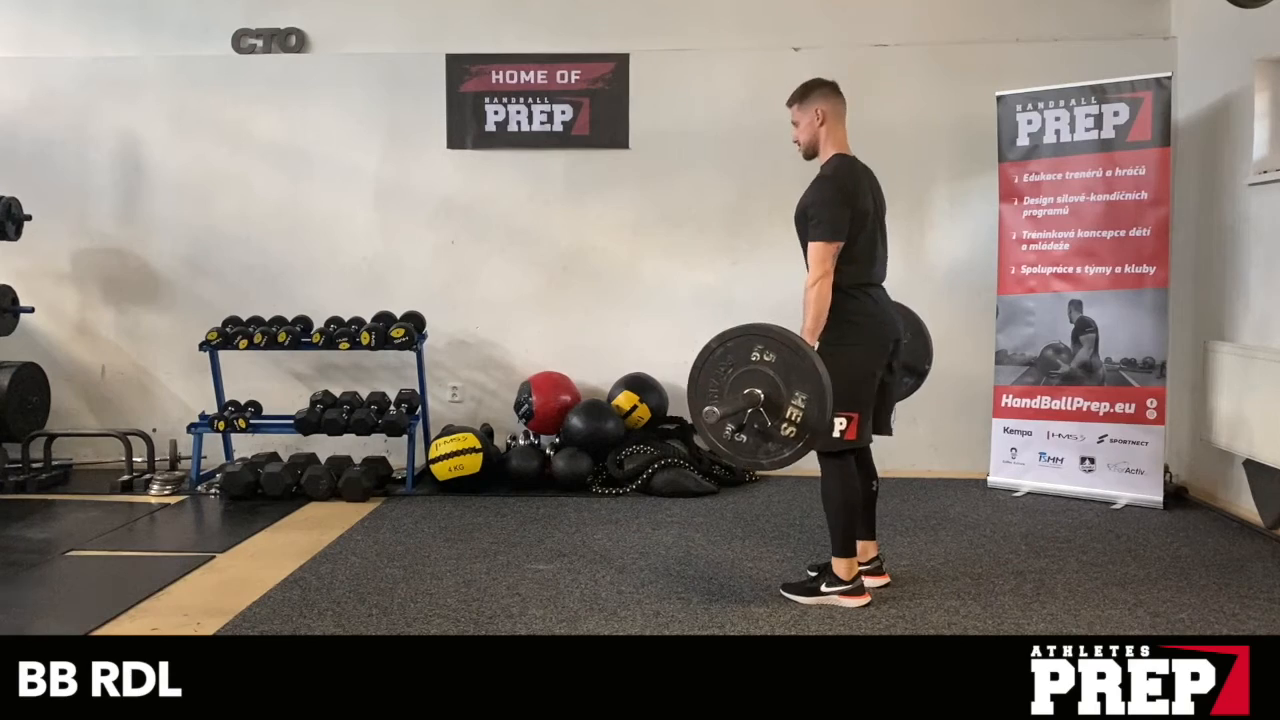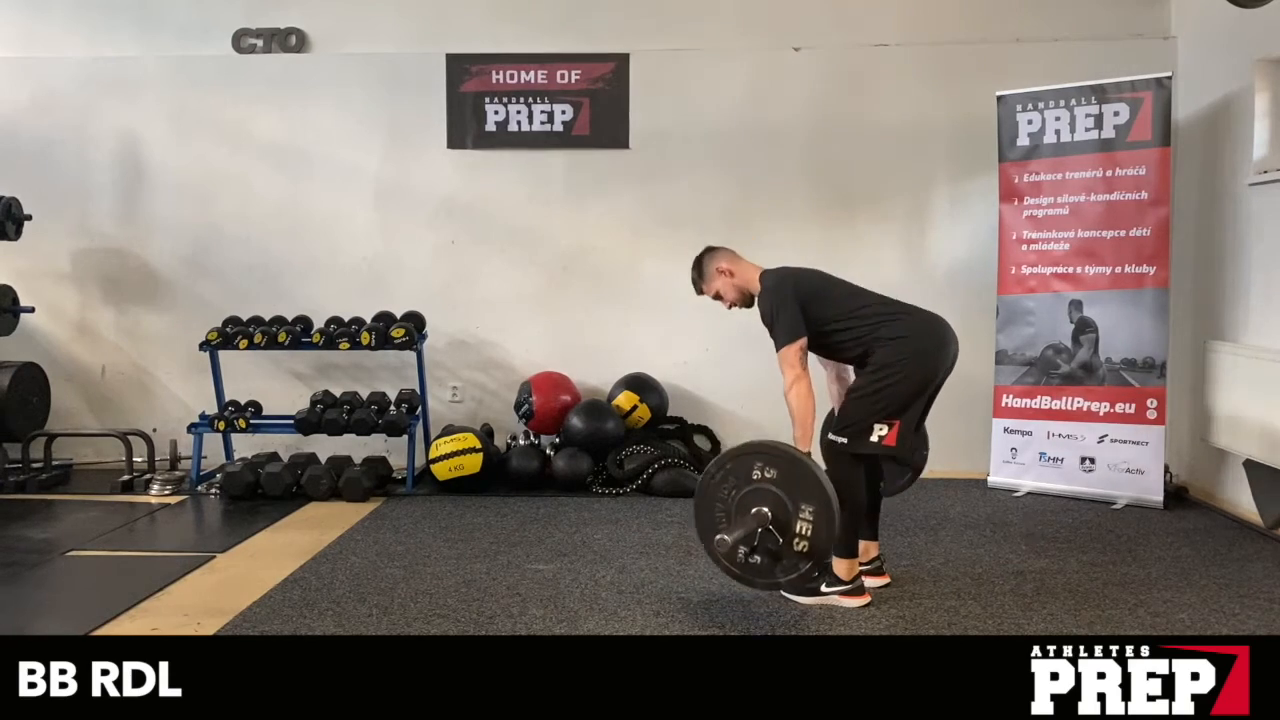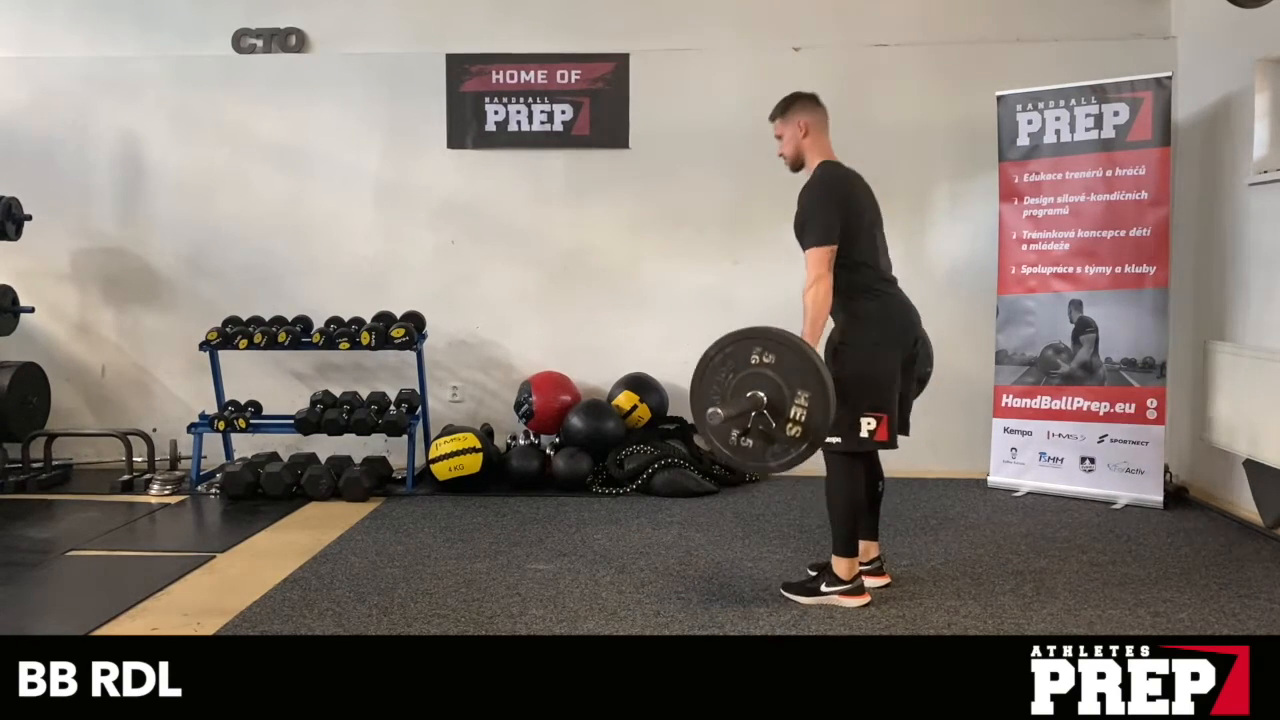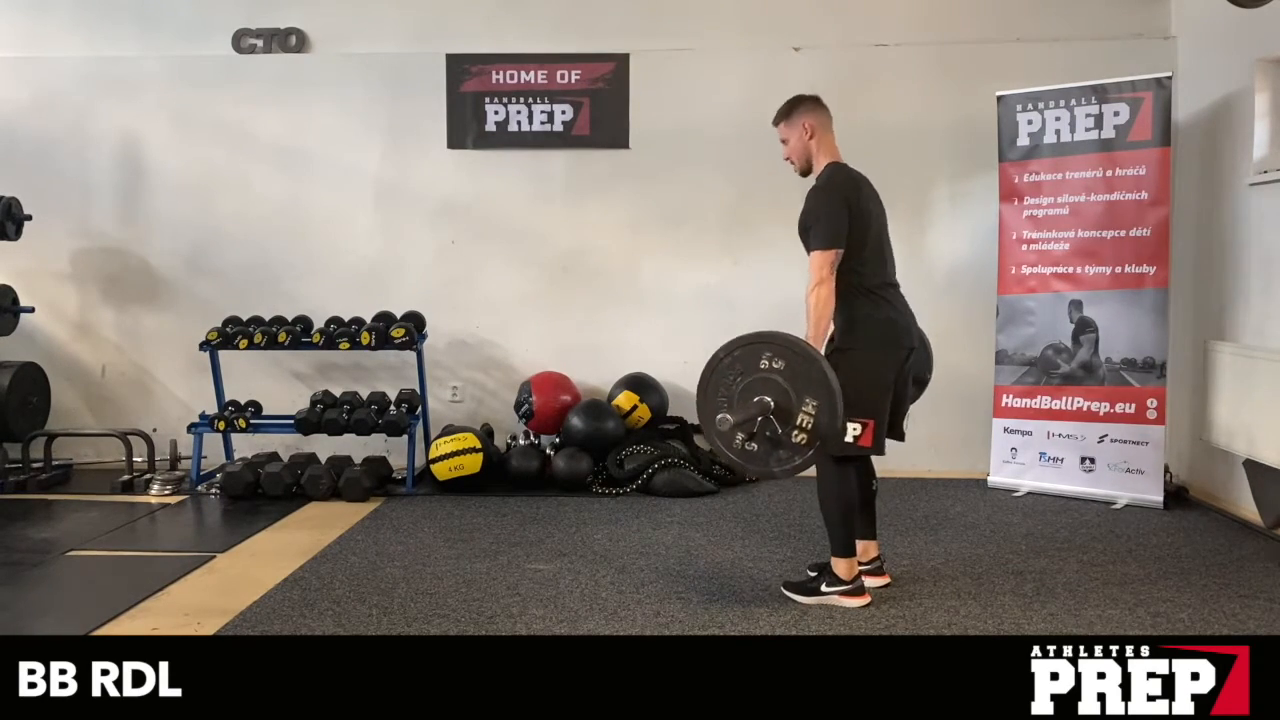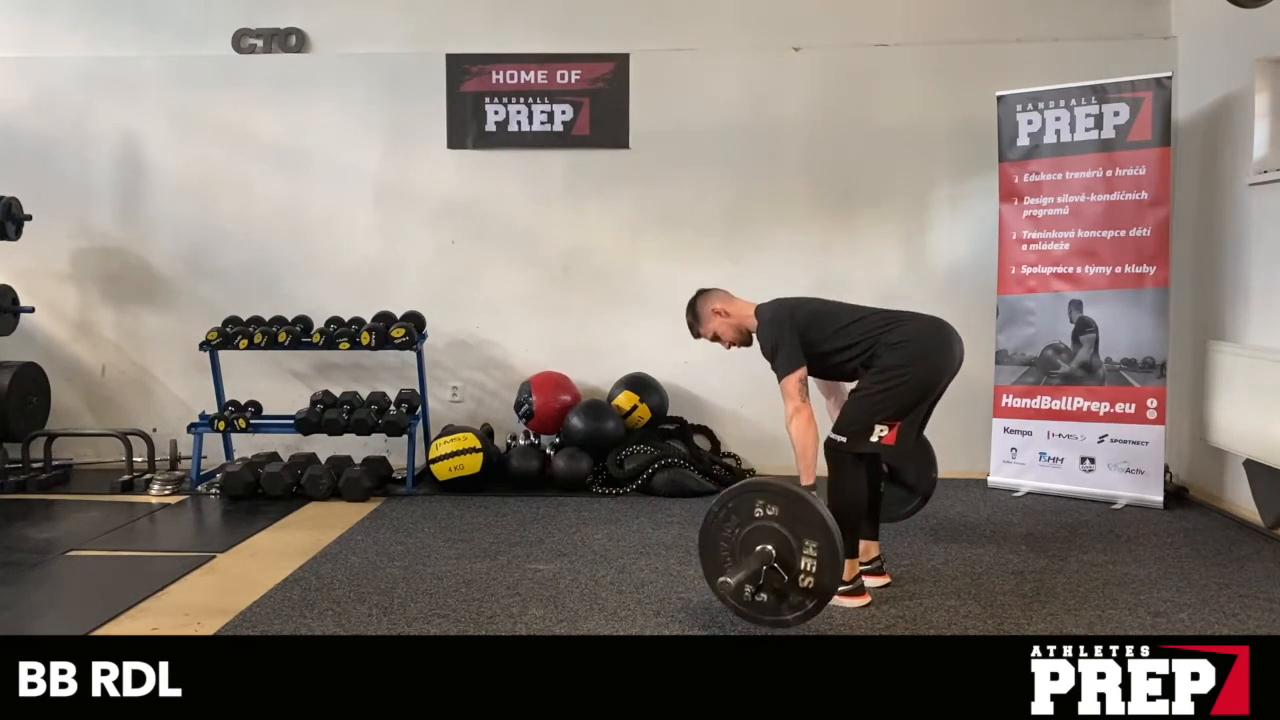
dt=1s
person 1, frame 1
left shoulder: (830, 184)
right shoulder: (861, 177)
left elbow: (821, 276)
left wrist: (804, 349)
left hip: (850, 334)
right hip: (876, 325)
left knee: (835, 450)
right knee: (854, 447)
left ankle: (844, 578)
right ankle: (867, 558)
person 1, frame 2
left shoulder: (774, 294)
right shoulder: (791, 285)
left elbow: (796, 380)
right elbow: (835, 363)
left wrist: (801, 457)
right wrist: (847, 421)
left hip: (910, 347)
right hip: (931, 339)
left knee: (843, 447)
right knee: (858, 443)
left ankle: (844, 578)
right ankle: (868, 558)
person 1, frame 3
left shoulder: (820, 188)
right shoulder: (846, 181)
left elbow: (819, 279)
left hip: (870, 334)
right hip: (891, 324)
left knee: (842, 446)
right knee: (857, 446)
left ankle: (844, 577)
right ankle: (867, 558)
person 1, frame 4
left shoulder: (827, 191)
right shoulder: (856, 185)
left elbow: (823, 282)
left hip: (867, 337)
right hip: (891, 329)
left knee: (833, 449)
right knee: (850, 449)
left ankle: (843, 578)
right ankle: (868, 558)
person 1, frame 5
left shoulder: (773, 326)
right shoulder: (788, 318)
left elbow: (798, 411)
right elbow: (834, 391)
left wrist: (807, 490)
left hip: (916, 354)
right hip: (936, 345)
left knee: (844, 448)
right knee: (858, 445)
left ankle: (844, 578)
right ankle: (868, 559)
